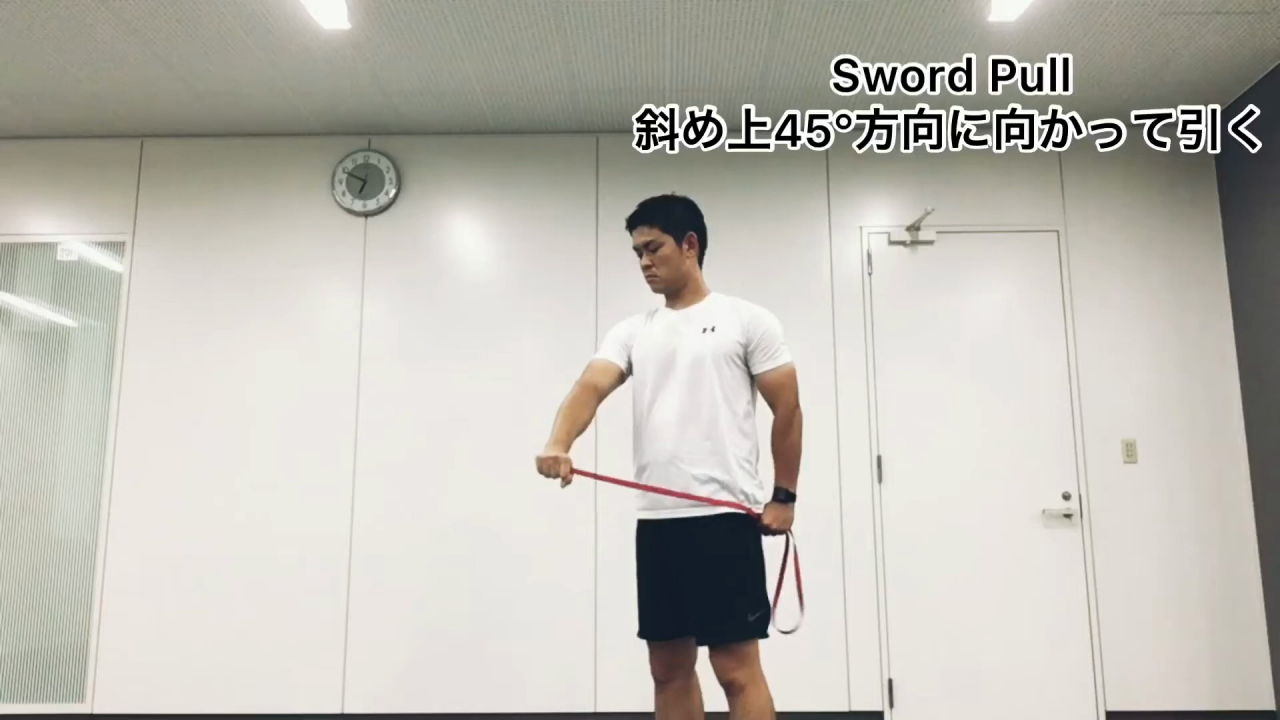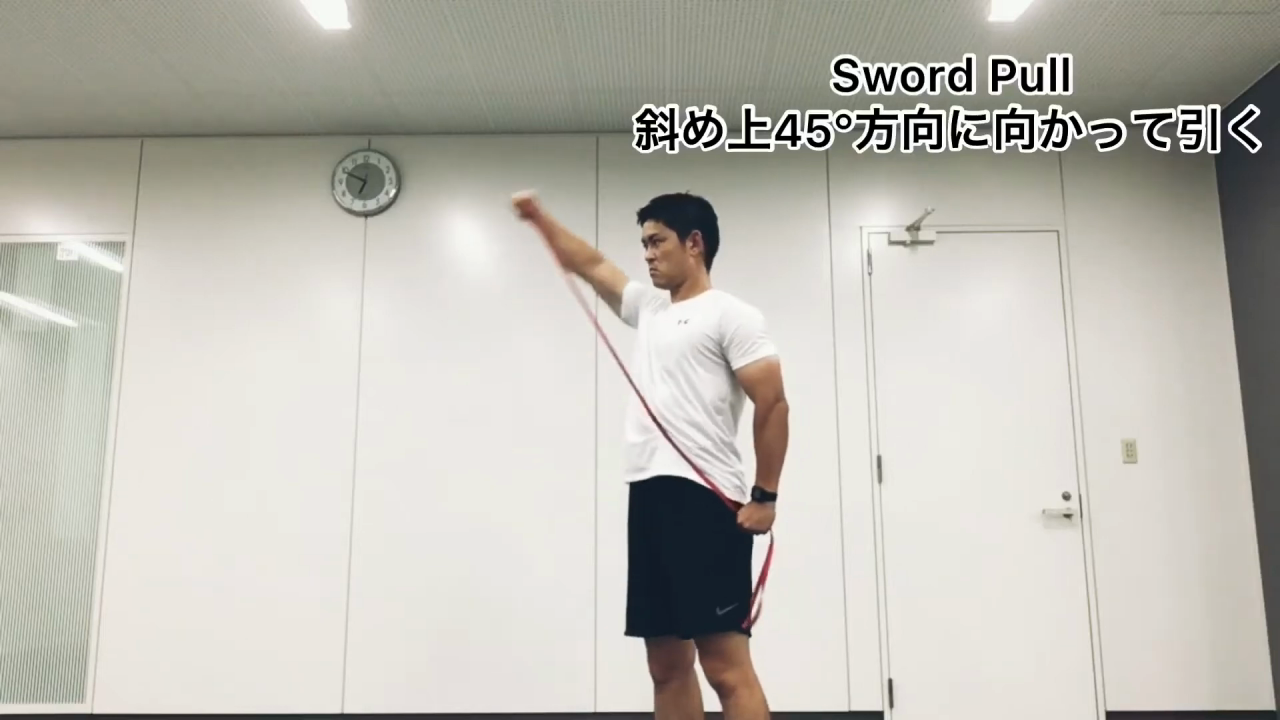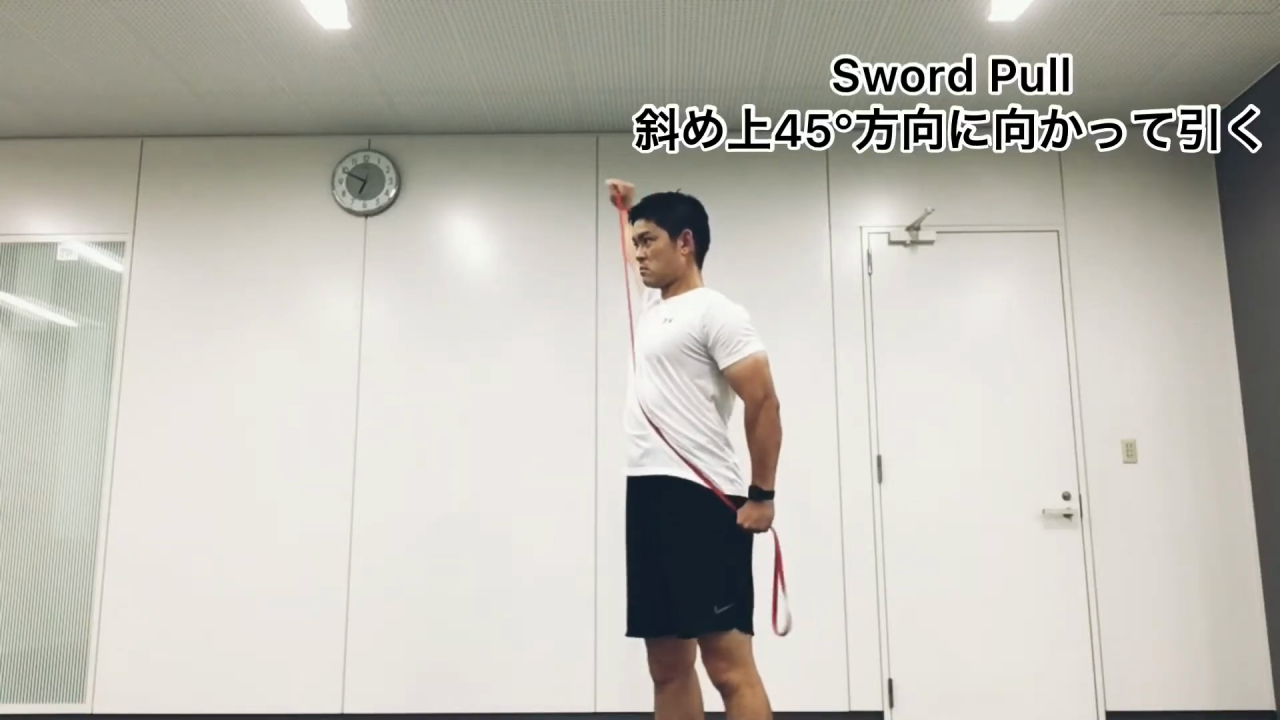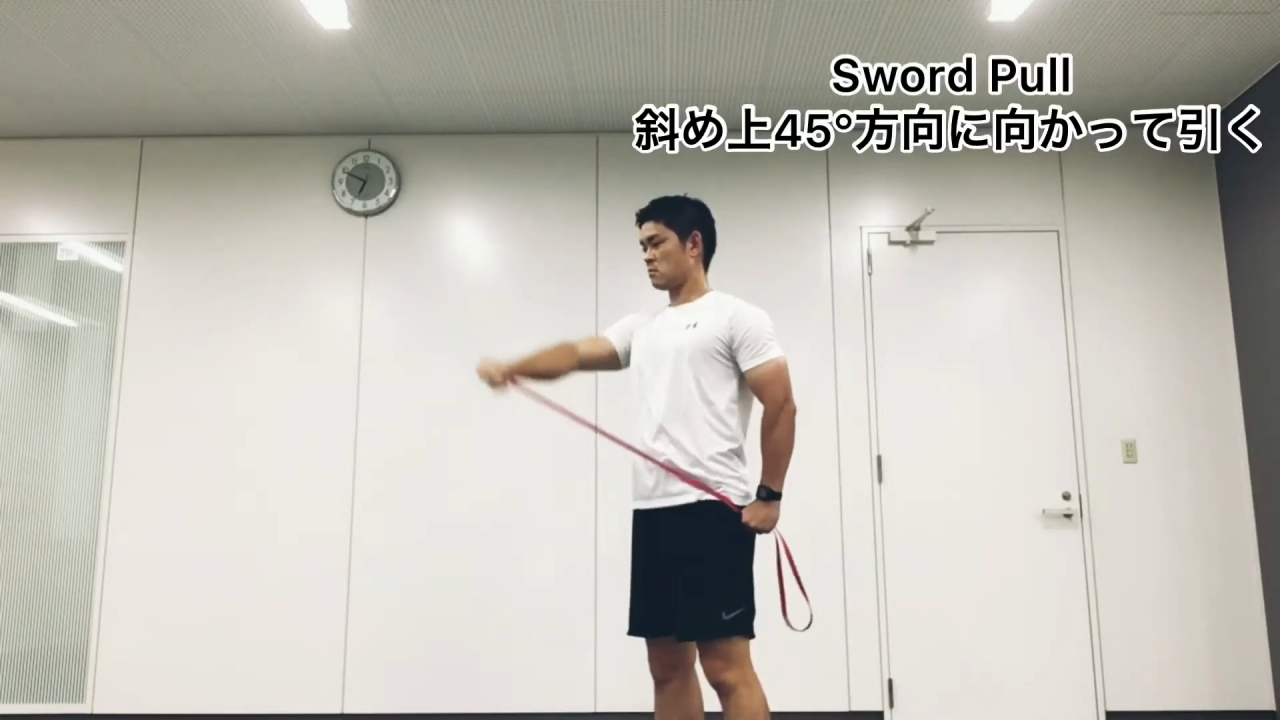
dt=0.7s
person 1, frame 1
left shoulder: (746, 320)
right shoulder: (632, 331)
left elbow: (788, 410)
right elbow: (590, 387)
left wrist: (783, 497)
right wrist: (559, 444)
left hip: (724, 518)
right hip: (657, 520)
left knee: (736, 668)
right knee: (669, 668)
person 1, frame 2
left shoulder: (730, 316)
right shoulder: (650, 308)
left elbow: (773, 405)
right elbow: (591, 265)
left wrist: (764, 496)
right wrist: (539, 218)
left hip: (704, 501)
right hip: (649, 498)
left knee: (726, 664)
right knee: (667, 663)
person 1, frame 3
left shoulder: (714, 312)
right shoulder: (655, 304)
left elbow: (763, 403)
right elbow: (632, 257)
left wrist: (761, 495)
right wrist: (625, 207)
left hip: (700, 500)
right hip: (646, 496)
left knee: (728, 663)
right knee: (668, 664)
person 1, frame 4
left shoulder: (737, 317)
right shoulder: (643, 327)
left elbow: (781, 406)
right elbow: (575, 354)
left wrist: (769, 495)
right wrist: (511, 366)
left hip: (711, 511)
right hip: (652, 511)
left knee: (727, 666)
right knee: (668, 665)
